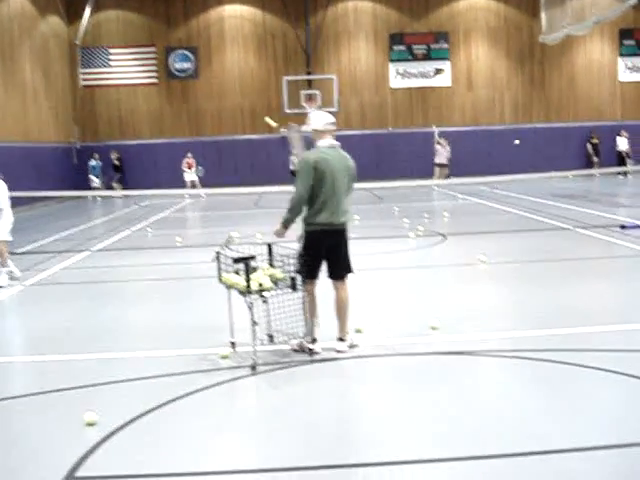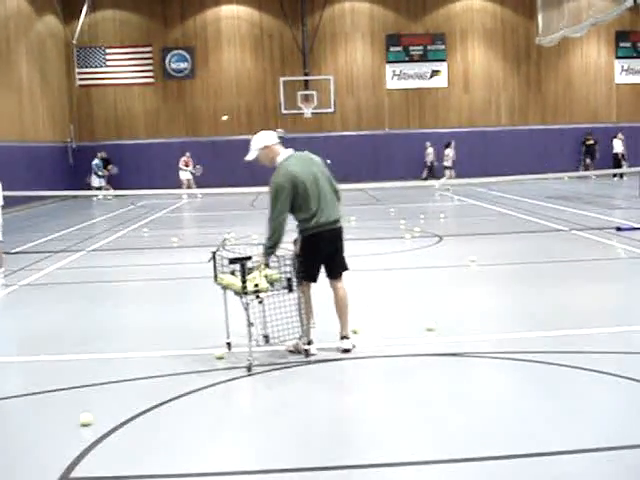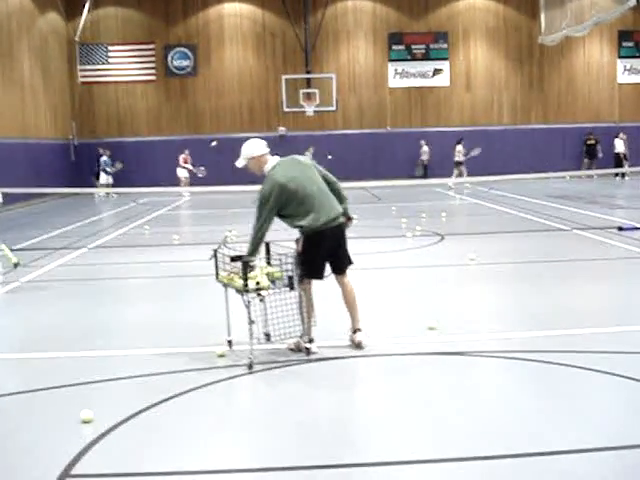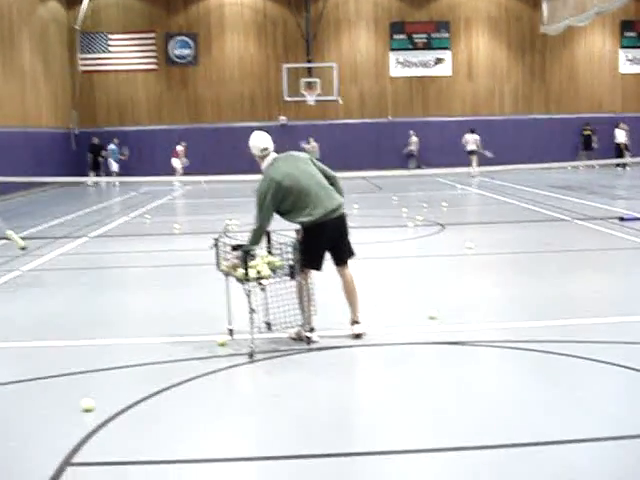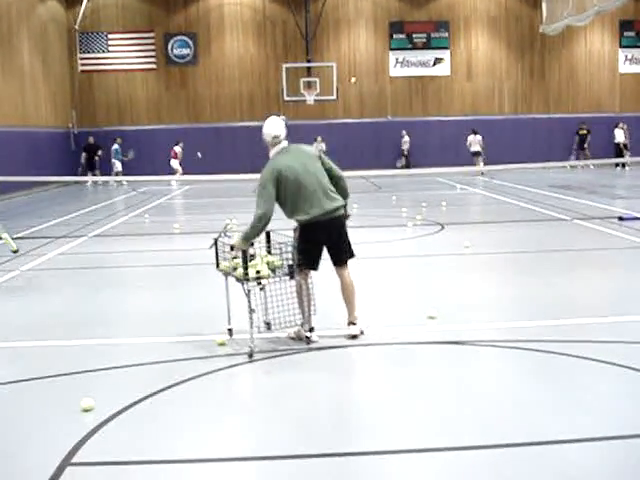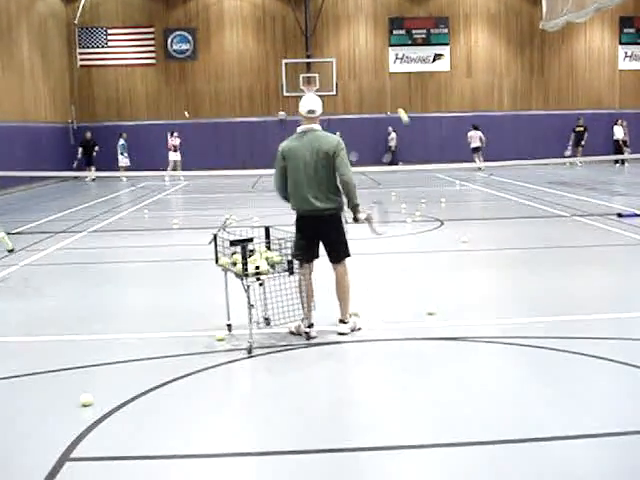
dt=0.3s
person 1, frame 1
left shoulder: (310, 157)
right shoulder: (348, 159)
left elbow: (300, 198)
left wrist: (284, 224)
left hip: (316, 230)
right hip: (339, 228)
left knee: (308, 284)
right knee: (340, 283)
left ankle: (311, 340)
right ankle: (343, 338)
person 1, frame 2
left shoulder: (281, 177)
right shoulder: (311, 157)
left elbow: (278, 219)
right elbow: (336, 192)
left wrist: (269, 251)
left hip: (312, 233)
right hip: (335, 227)
left knee: (304, 286)
right knee: (337, 282)
left ankle: (306, 341)
right ankle: (345, 337)
person 1, frame 3
left shoulder: (269, 186)
right shoulder: (300, 160)
left elbow: (261, 227)
right elbow: (333, 183)
left wrist: (248, 259)
right wrist: (345, 211)
left hip: (315, 233)
right hip: (336, 224)
left knee: (304, 284)
right knee: (342, 278)
left ankle: (306, 339)
right ankle: (356, 330)
person 1, frame 4
left shoulder: (268, 183)
right shoulder: (298, 156)
left elbow: (262, 224)
right elbow: (331, 177)
right wrist: (339, 203)
left hip: (315, 225)
right hip: (337, 215)
left knee: (303, 274)
right knee: (344, 269)
left ankle: (307, 328)
right ankle: (356, 322)
person 1, frame 5
left shoulder: (271, 170)
right shoulder: (310, 151)
left elbow: (264, 213)
right elbow: (339, 178)
left wrist: (245, 239)
right wrist: (343, 206)
left hip: (309, 223)
right hip: (334, 217)
left knee: (303, 274)
right knee: (342, 269)
left ankle: (307, 328)
right ankle: (352, 323)
person 1, frame 6
left shoulder: (285, 147)
right shoulder: (334, 142)
left elbow: (282, 188)
right elbow: (346, 180)
right wrist: (355, 207)
left hip: (304, 216)
right hip: (331, 213)
left knee: (305, 269)
right knee: (339, 266)
left ankle: (307, 323)
right ankle: (345, 320)
